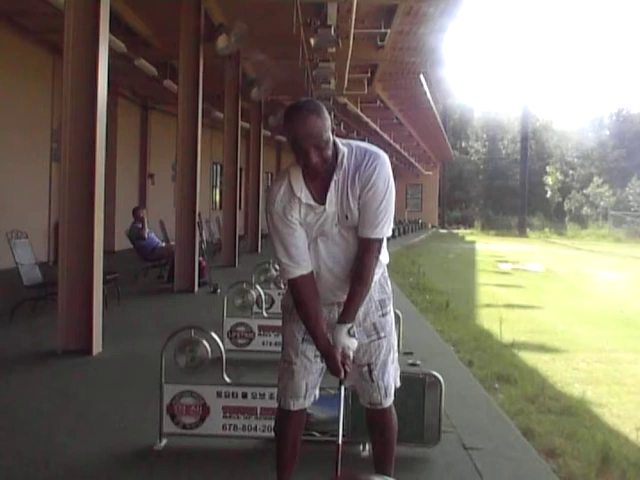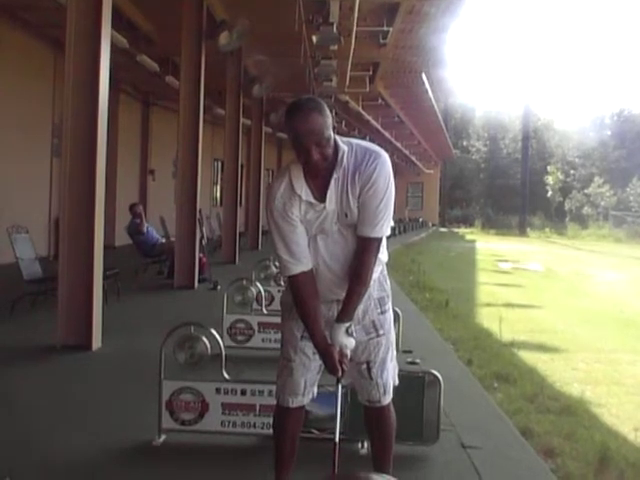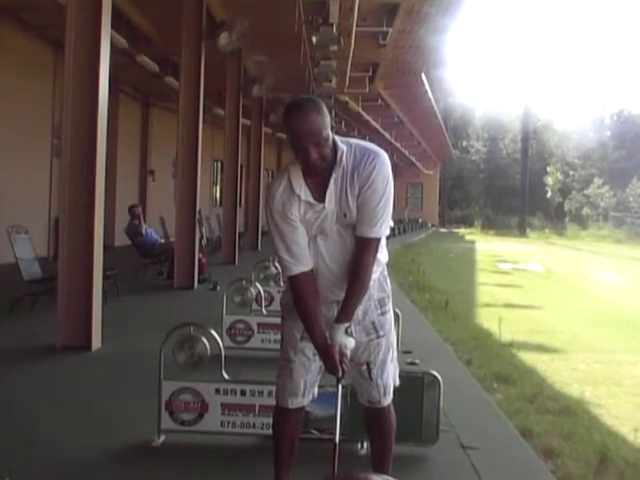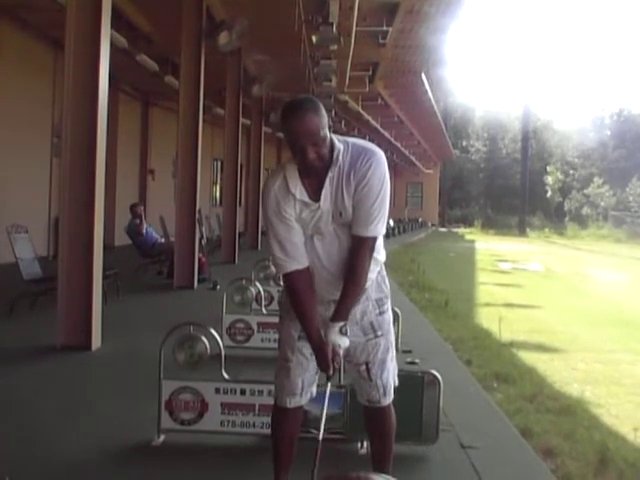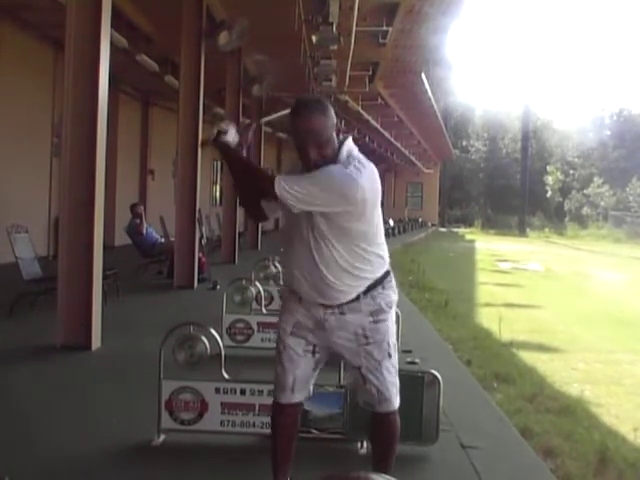
dt=1s
person 1, frame 1
left shoulder: (371, 164)
right shoulder: (282, 196)
left elbow: (370, 249)
right elbow: (299, 275)
left wrist: (346, 324)
right wrist: (324, 343)
left hip: (366, 297)
right hip: (309, 302)
left knee: (380, 397)
right knee: (292, 399)
person 1, frame 2
left shoulder: (372, 163)
right shoulder: (282, 192)
left elbow: (369, 248)
right elbow: (298, 271)
left wrist: (343, 323)
right wrist: (321, 342)
left hip: (365, 295)
right hip: (308, 299)
left knee: (378, 395)
right knee: (290, 396)
person 1, frame 3
left shoulder: (371, 163)
right shoulder: (282, 192)
left elbow: (368, 249)
right elbow: (299, 272)
left wrist: (343, 324)
right wrist: (321, 343)
left hip: (365, 296)
right hip: (308, 300)
left knee: (378, 396)
right knee: (290, 397)
person 1, frame 4
left shoulder: (368, 162)
right shoulder: (278, 190)
left elbow: (363, 248)
right elbow: (295, 270)
left wrist: (338, 321)
right wrist: (316, 338)
left hip: (364, 296)
right hip: (306, 301)
left knee: (378, 396)
right knee: (289, 398)
person 1, frame 5
left shoulder: (353, 176)
right shoulder: (304, 172)
left elbow: (266, 188)
left wrist: (226, 148)
left hip: (363, 306)
right hip: (304, 304)
left knee: (384, 404)
right knee: (287, 397)
